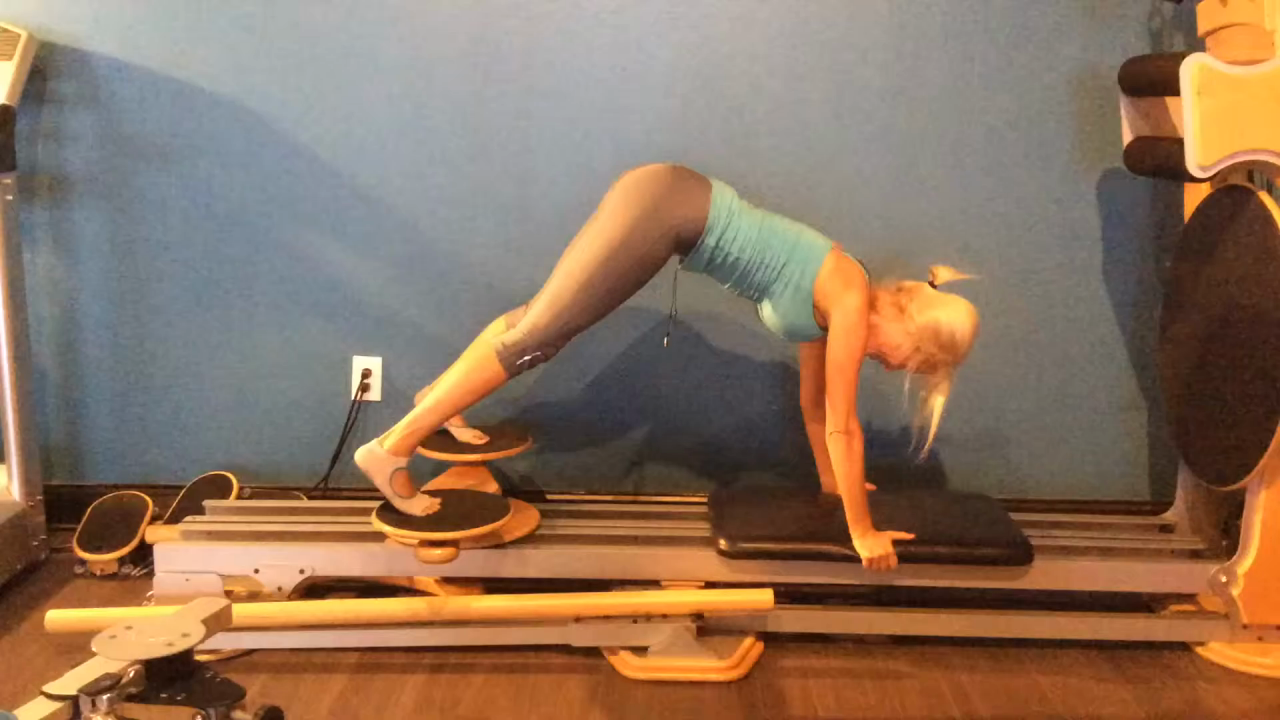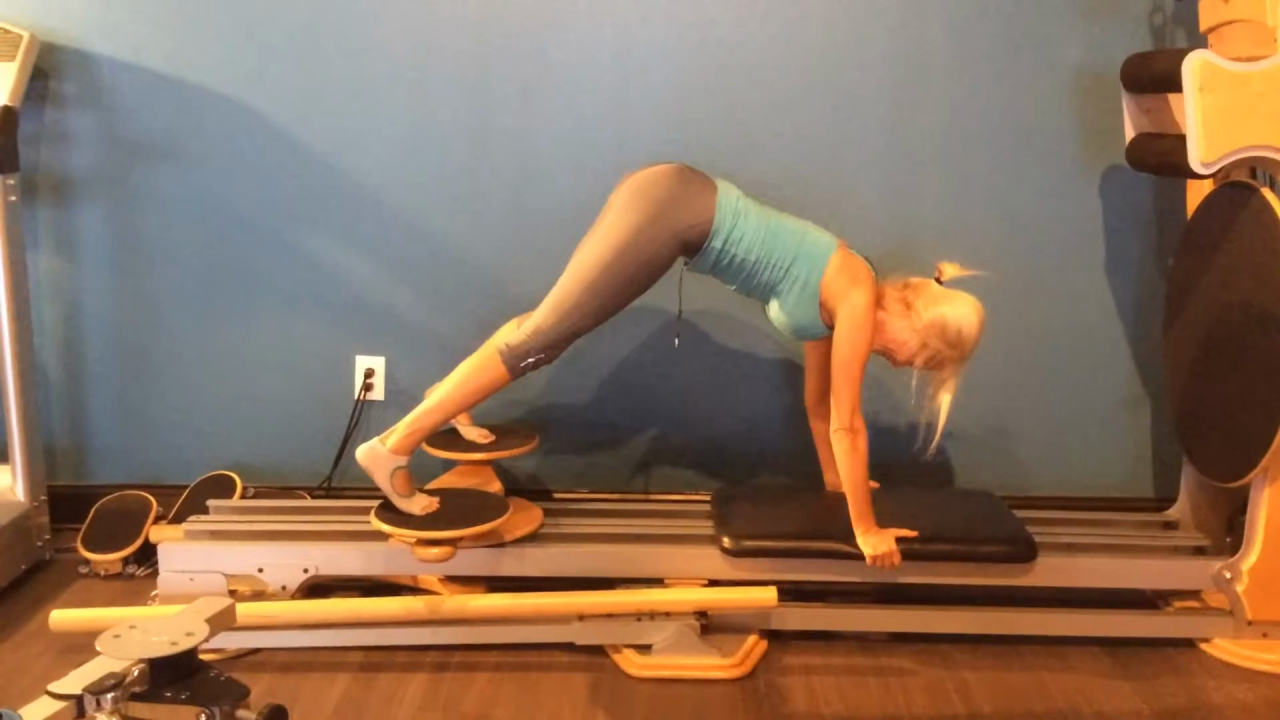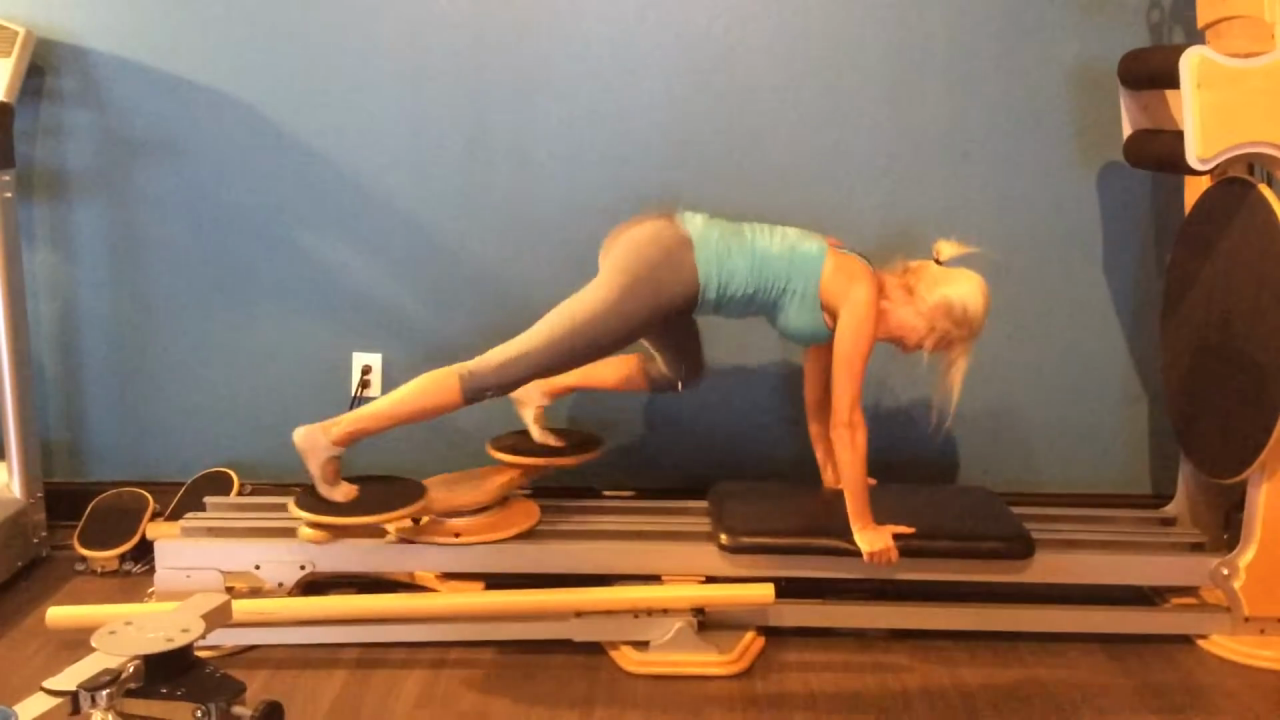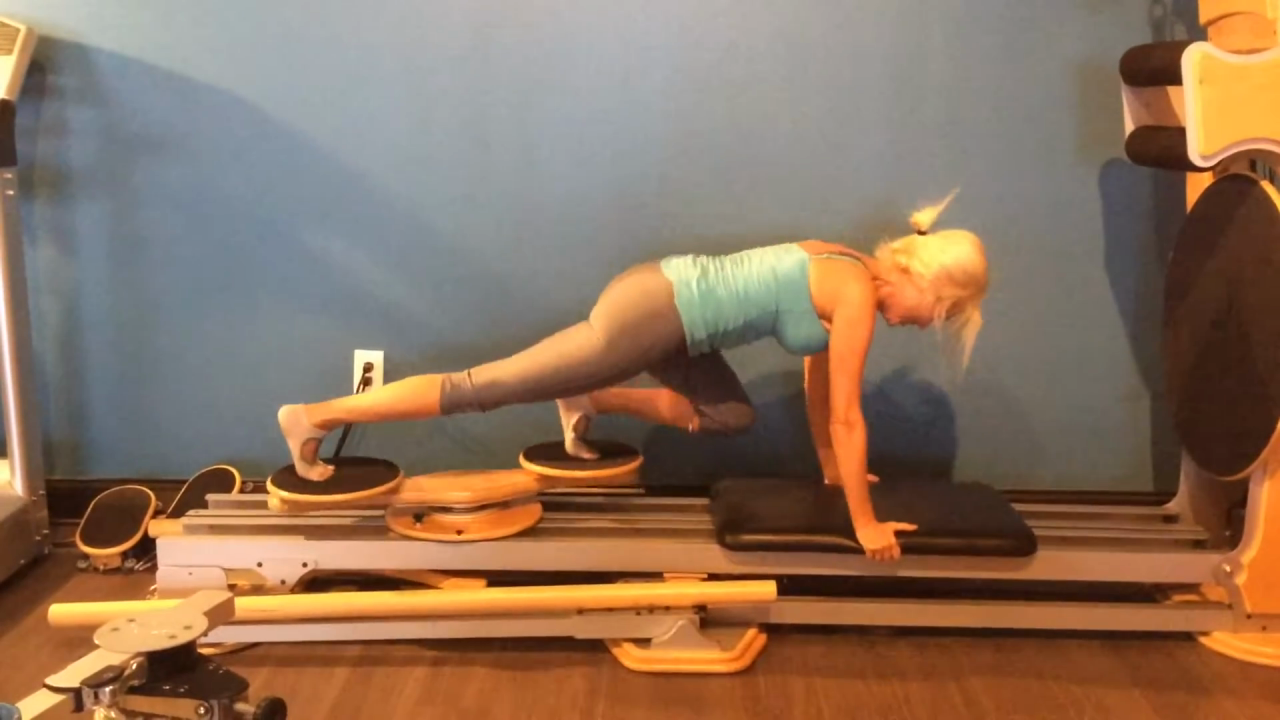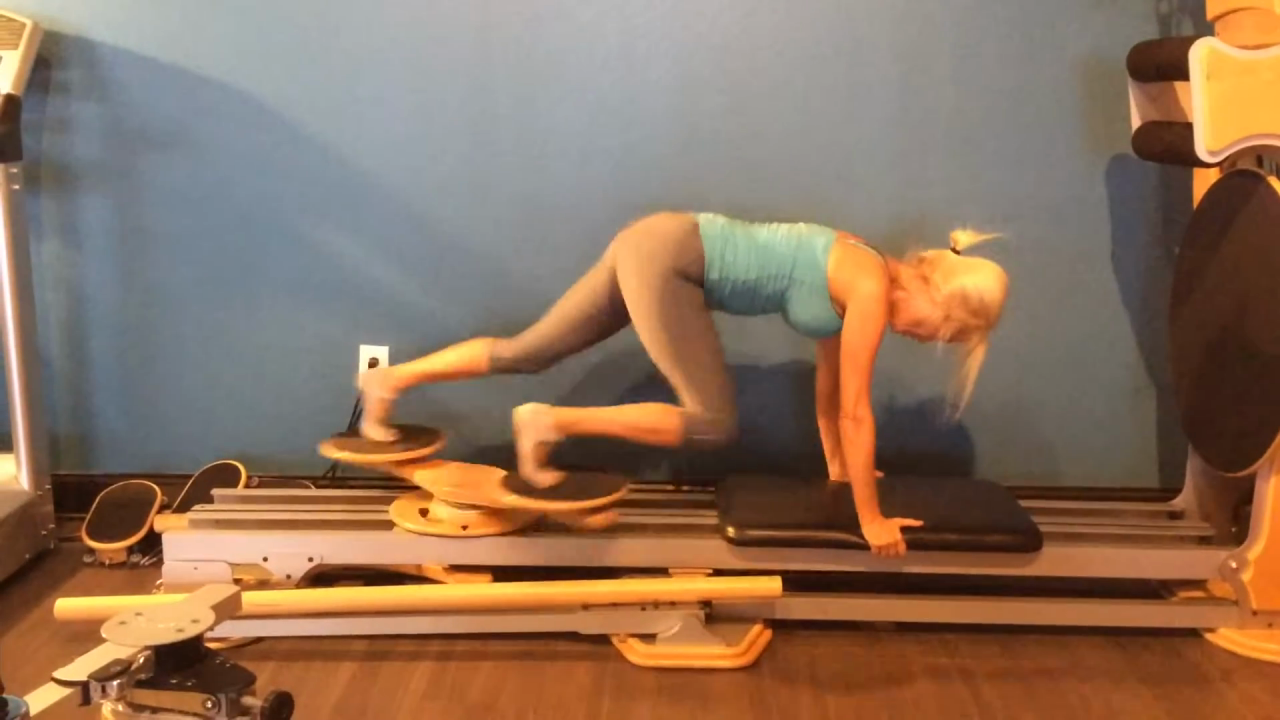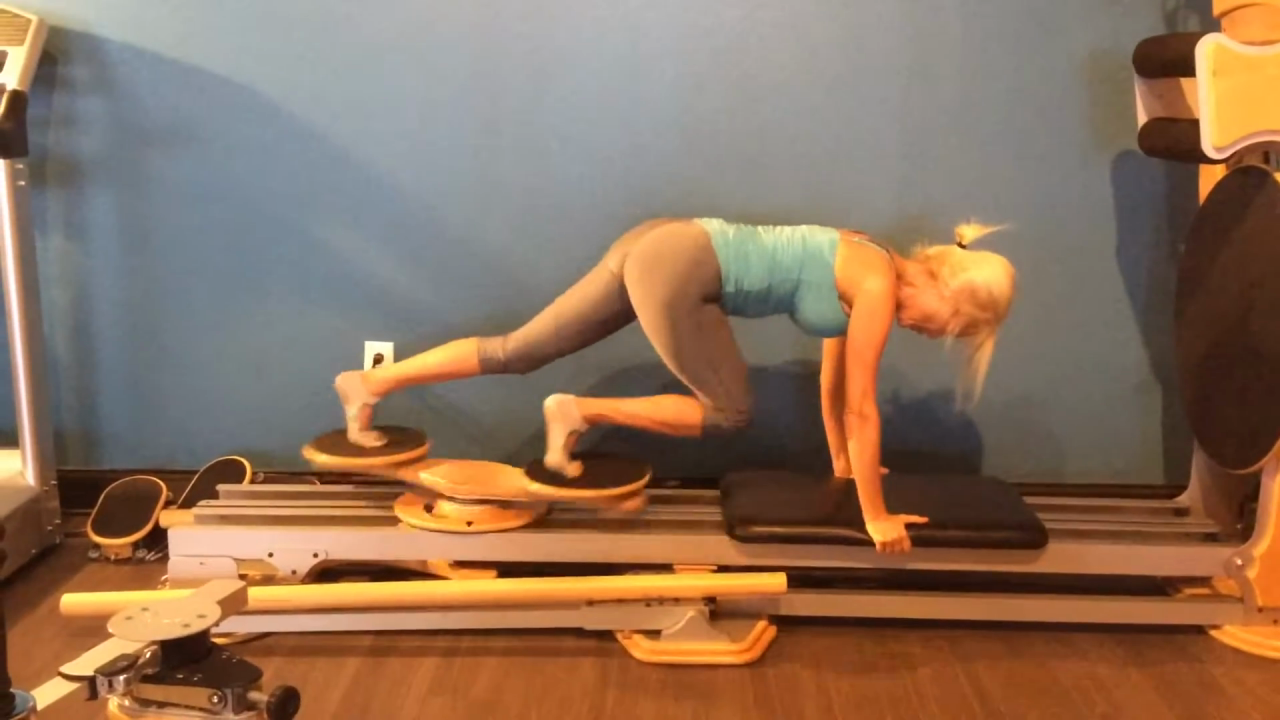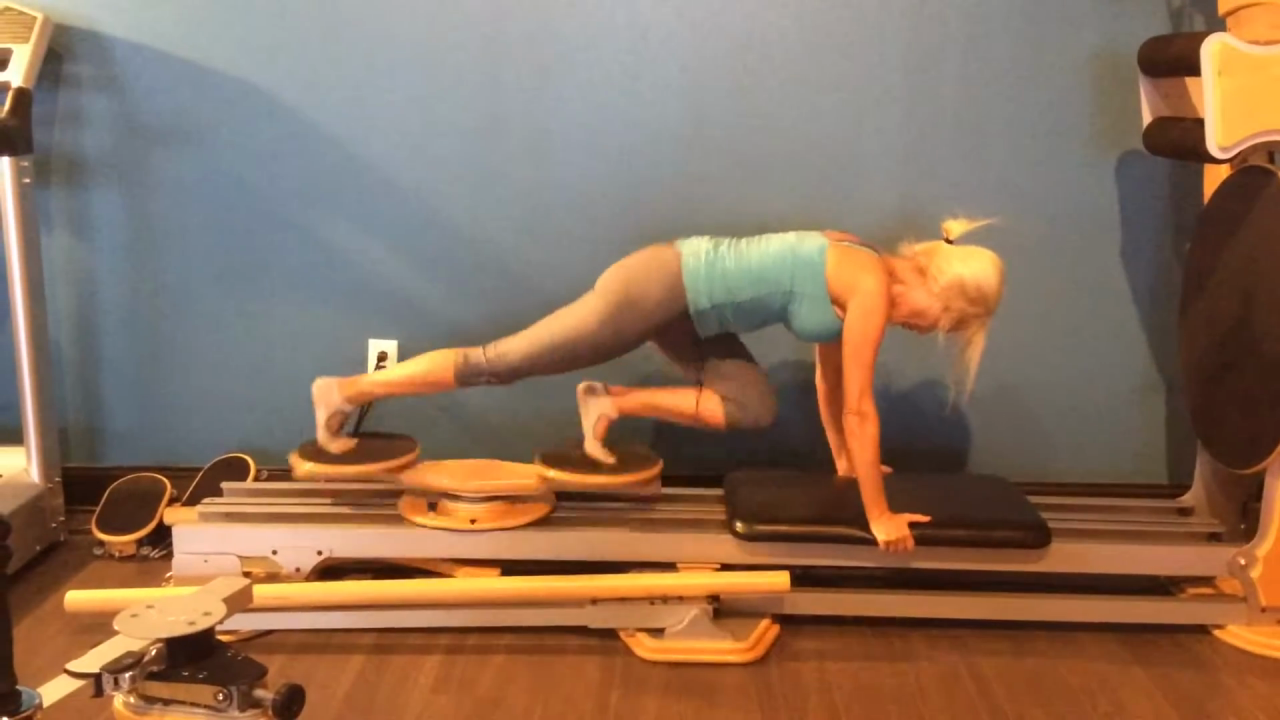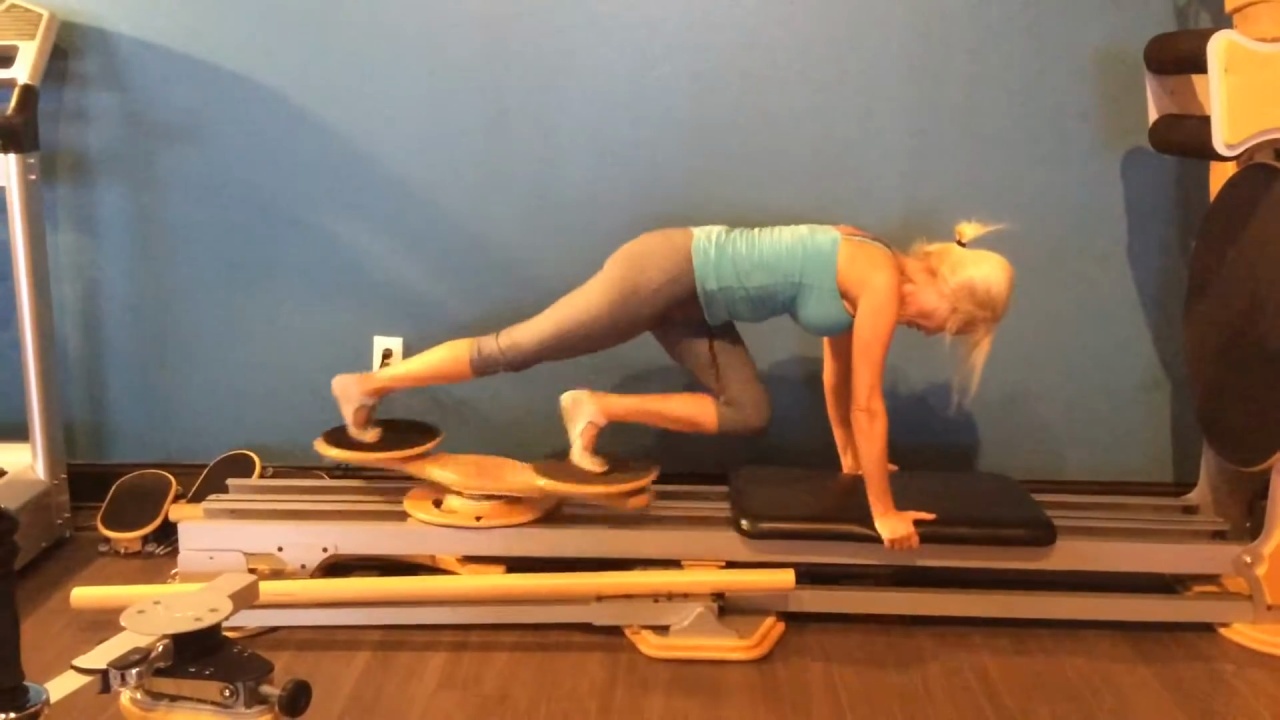
dt=0.7s
person 1, frame 1
left shoulder: (829, 308)
right shoulder: (852, 302)
left elbow: (814, 405)
right elbow: (843, 425)
left wrist: (832, 484)
right wrist: (863, 531)
left hip: (665, 203)
right hip: (665, 206)
left knee: (541, 315)
right knee: (538, 335)
left ankle: (438, 396)
right ankle: (391, 447)
person 1, frame 2
left shoulder: (834, 302)
right shoulder: (859, 299)
left elbow: (818, 404)
right elbow: (846, 424)
left wrist: (834, 482)
right wrist: (866, 529)
left hip: (669, 202)
right hip: (671, 208)
left knee: (552, 320)
right knee: (545, 338)
left ankle: (449, 395)
right ankle: (394, 446)
person 1, frame 3
left shoulder: (842, 284)
right shoulder: (863, 293)
left elbow: (817, 398)
right elbow: (845, 420)
left wrist: (831, 476)
right wrist: (863, 525)
left hip: (661, 241)
right hip: (660, 265)
left knee: (681, 372)
right knee: (501, 369)
left ankle: (546, 390)
right ankle: (329, 435)
person 1, frame 4
left shoulder: (842, 268)
right shoulder: (858, 294)
left elbow: (818, 386)
right elbow: (846, 417)
left wrist: (833, 473)
right wrist: (865, 523)
left hip: (658, 296)
right hip: (647, 320)
left knee: (733, 417)
right knee: (480, 389)
left ankle: (592, 399)
right ankle: (312, 417)
person 1, frame 5
left shoulder: (856, 279)
right shoulder: (873, 288)
left elbow: (830, 385)
right elbow: (856, 411)
left wrist: (839, 470)
right wrist: (871, 518)
left hip: (657, 246)
right hip: (666, 254)
left knee: (529, 352)
right knee: (714, 426)
left ankle: (389, 382)
right ankle: (549, 424)
person 1, frame 6
left shoulder: (864, 272)
right shoulder: (881, 286)
left elbow: (832, 381)
right elbow: (860, 409)
left wrist: (842, 465)
right wrist: (876, 516)
left hip: (660, 243)
right hip: (677, 270)
left knee: (516, 350)
right knee: (730, 413)
left ankle: (368, 384)
right ankle: (581, 411)
person 1, frame 7
left shoulder: (856, 272)
right shoulder: (873, 285)
left elbow: (828, 376)
right elbow: (858, 409)
left wrist: (846, 465)
right wrist: (879, 514)
left hip: (681, 293)
right hip: (657, 293)
left knee: (756, 410)
right knee: (492, 364)
left ankle: (616, 403)
right ankle: (344, 391)
person 1, frame 8
left shoulder: (864, 274)
right shoulder: (884, 283)
left elbow: (835, 373)
right elbow: (866, 405)
left wrist: (850, 461)
right wrist: (884, 511)
left hip: (688, 290)
right hip: (666, 275)
left knee: (749, 413)
right knee: (510, 350)
left ankle: (600, 409)
right ankle: (364, 386)
